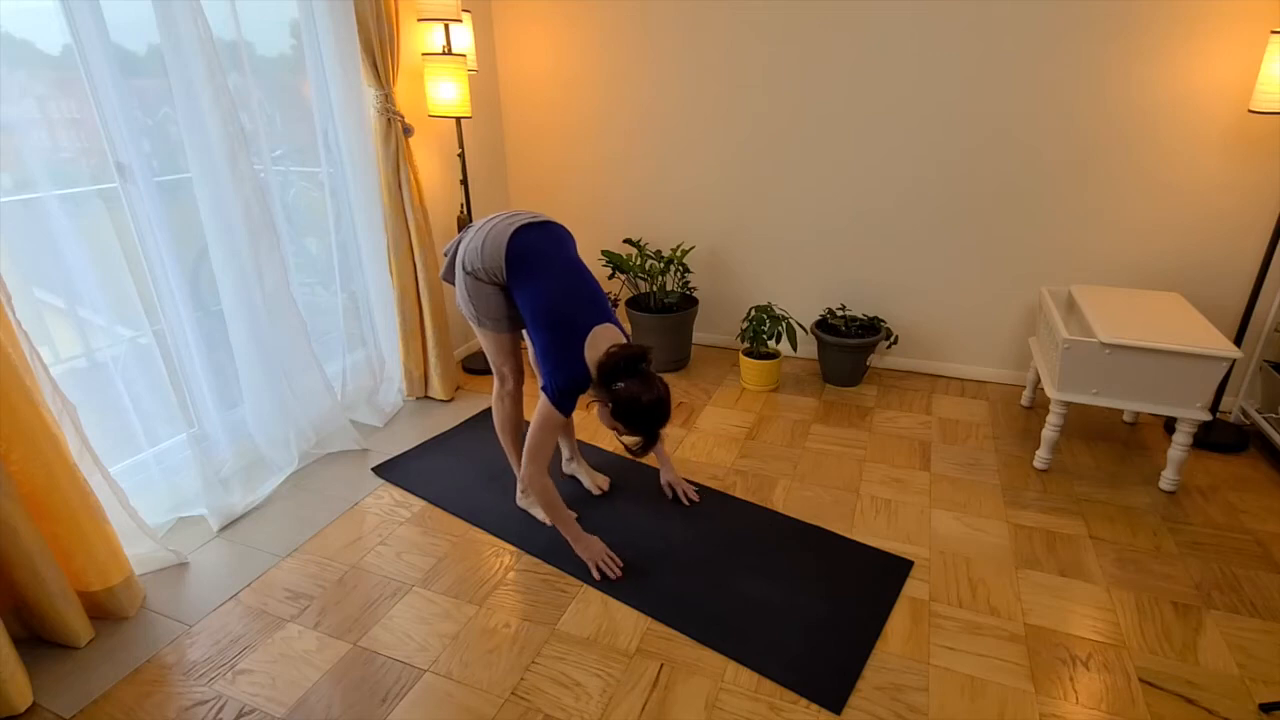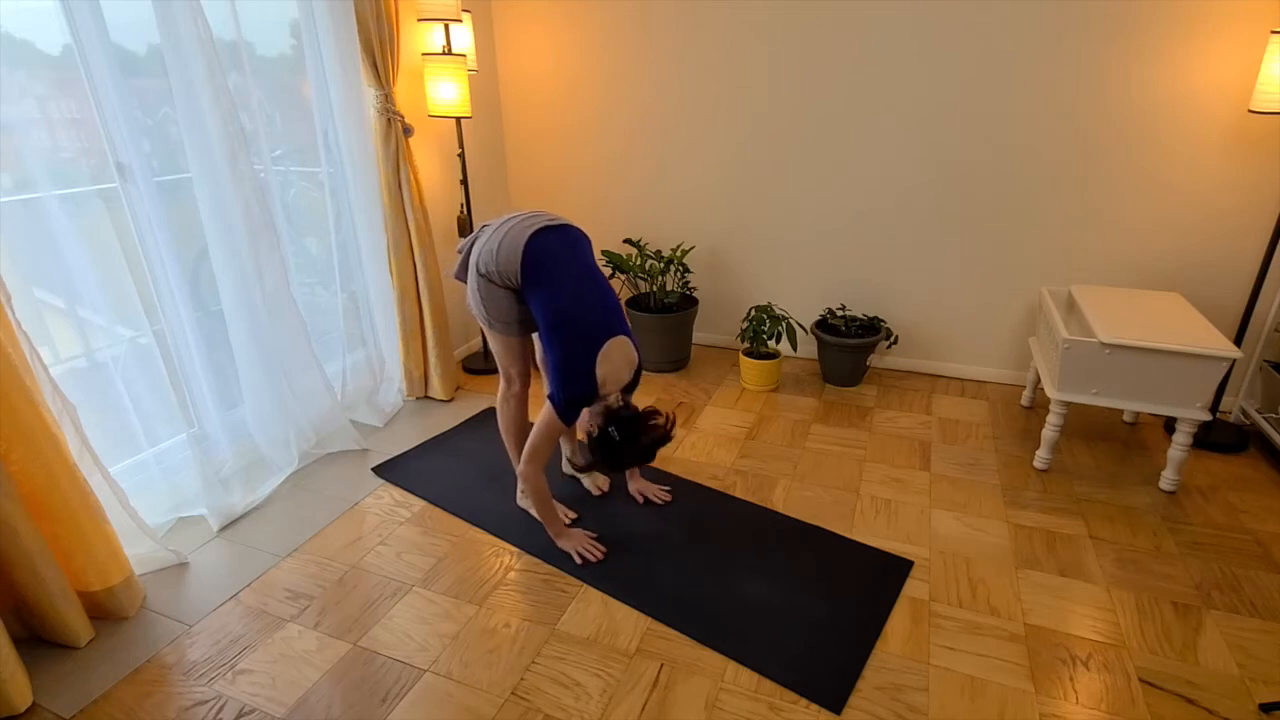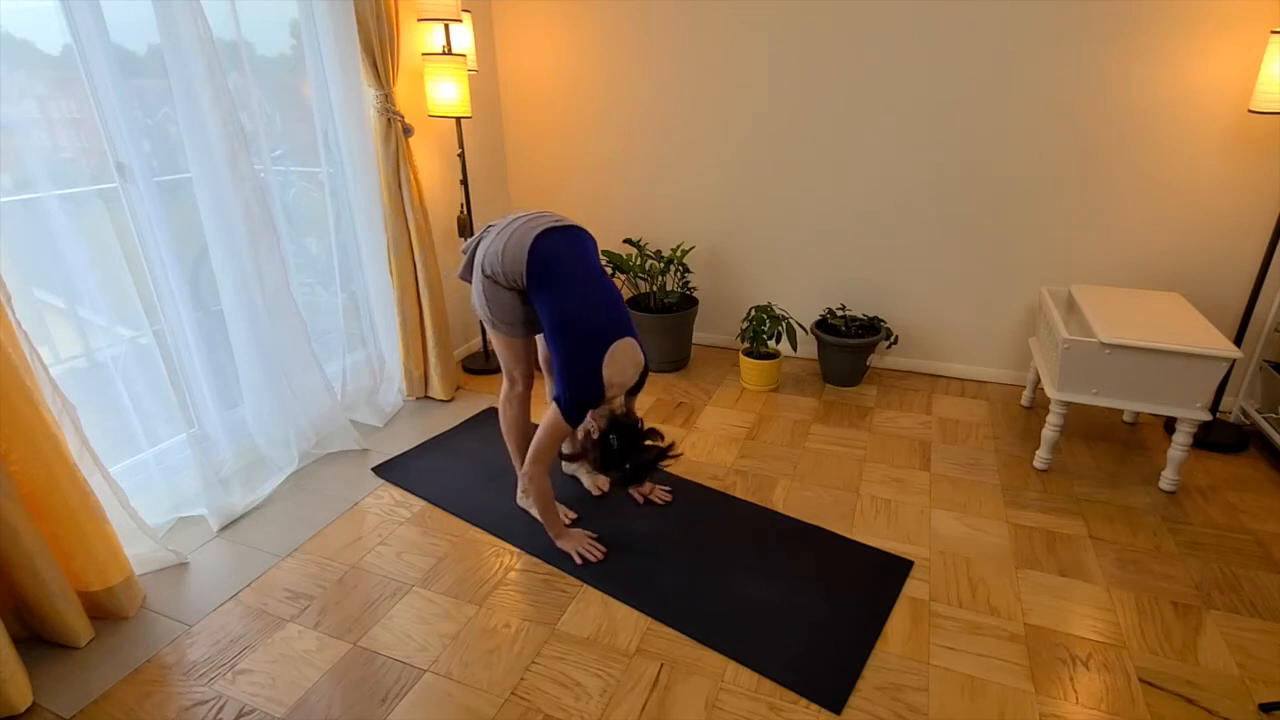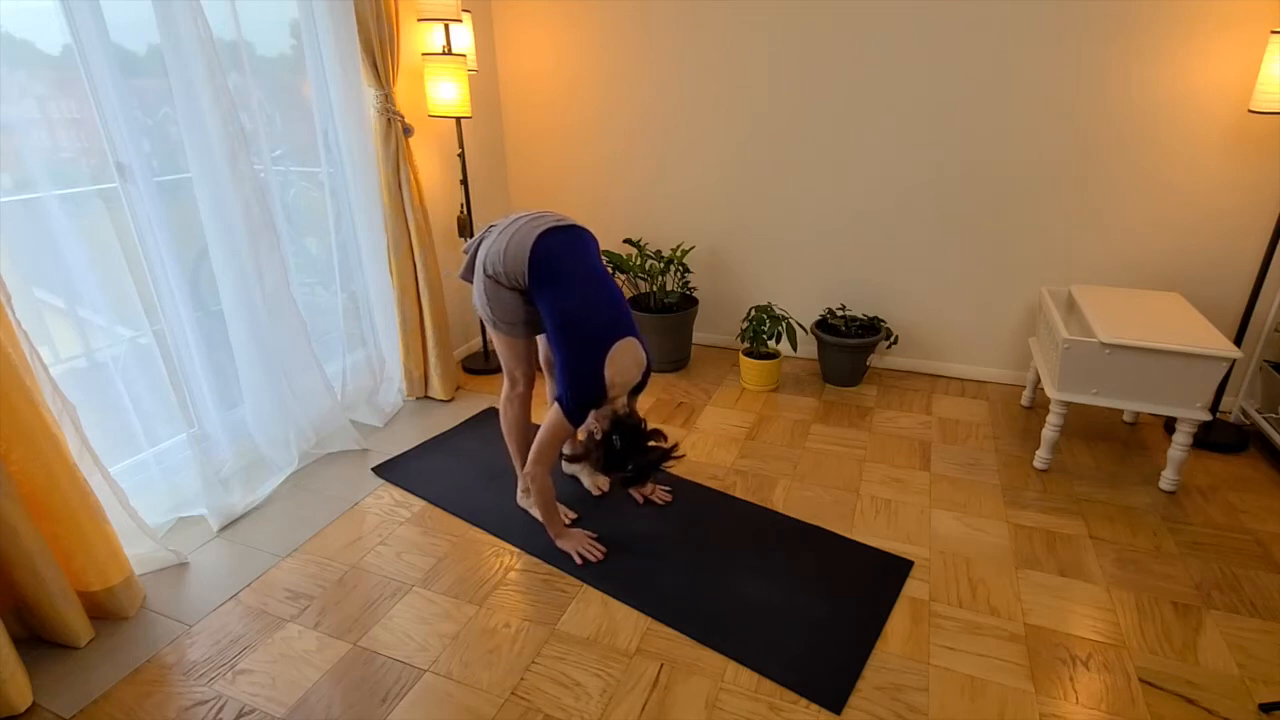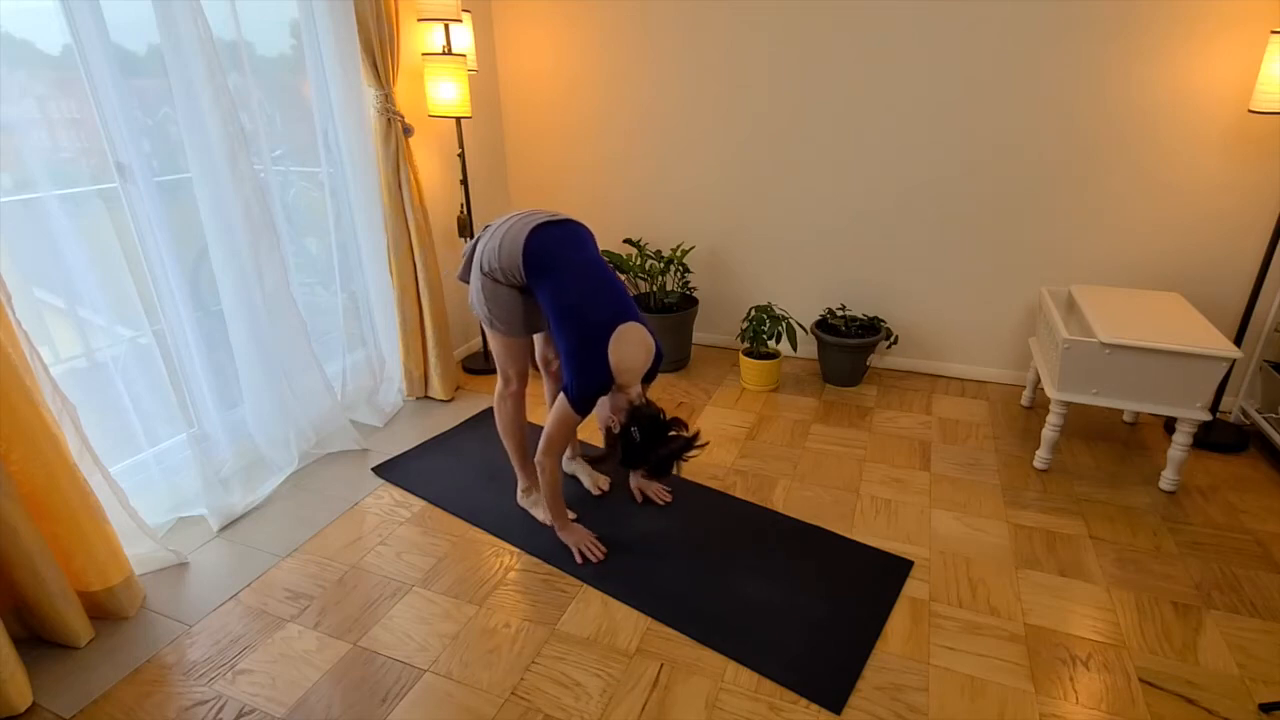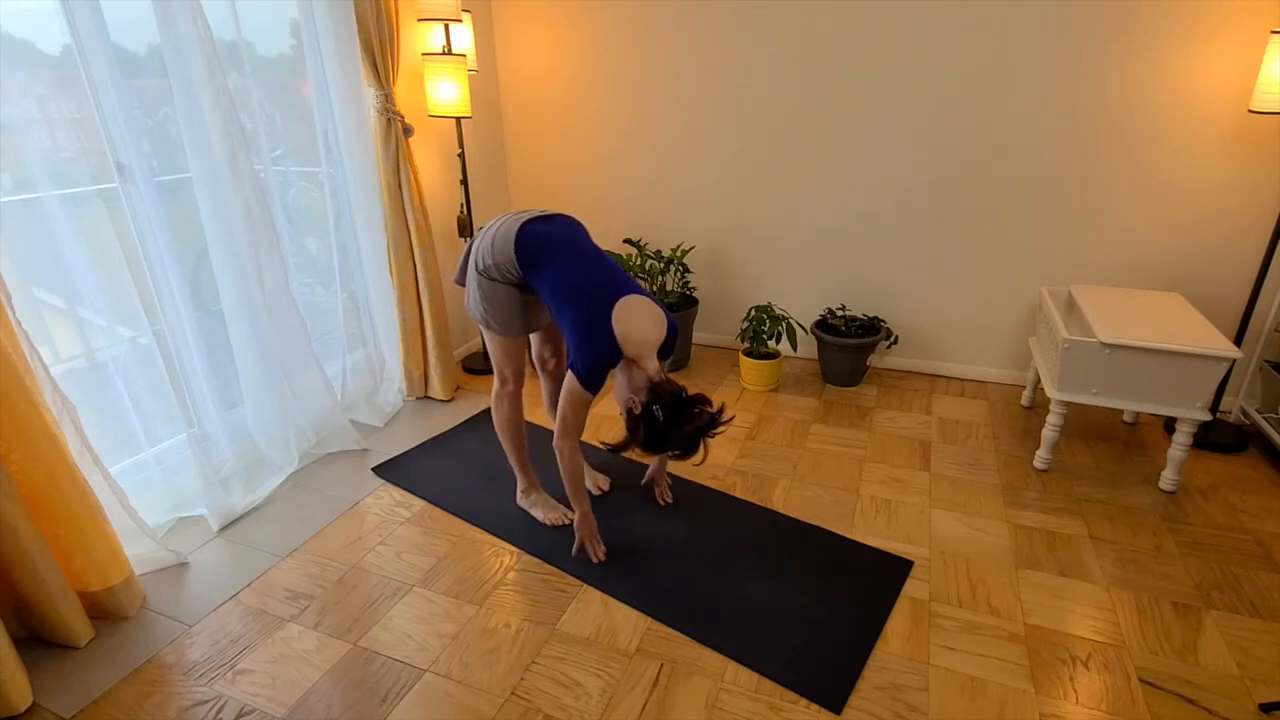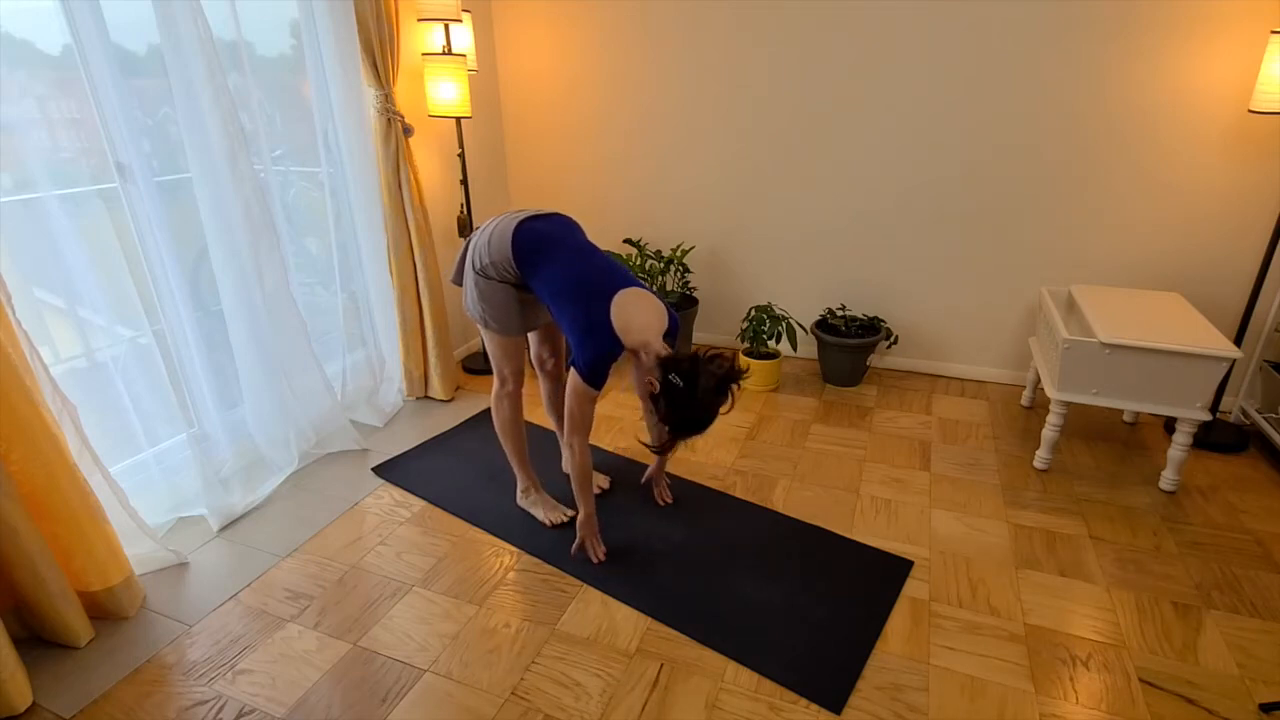
dt=0.7s
person 1, frame 1
left shoulder: (627, 364)
right shoulder: (571, 375)
left elbow: (644, 409)
right elbow: (533, 470)
left wrist: (668, 468)
right wrist: (579, 540)
right hip: (485, 256)
right knee: (509, 379)
left ankle: (573, 459)
right ankle: (523, 493)
person 1, frame 2
left shoulder: (629, 369)
right shoulder: (577, 385)
left elbow: (628, 427)
right elbow: (529, 467)
left wrist: (634, 477)
right wrist: (560, 534)
right hip: (499, 257)
right knee: (516, 380)
left ankle: (569, 458)
right ankle: (523, 493)
person 1, frame 3
left shoulder: (635, 370)
right shoulder: (583, 389)
left elbow: (623, 422)
right elbow: (534, 469)
left wrist: (634, 477)
right wrist: (560, 535)
right hip: (504, 258)
right knee: (519, 381)
left ankle: (572, 459)
right ankle: (523, 492)
person 1, frame 4
left shoulder: (638, 370)
right shoulder: (585, 388)
left elbow: (626, 423)
right elbow: (536, 469)
left wrist: (635, 478)
right wrist: (559, 534)
right hip: (506, 257)
right knee: (520, 382)
left ankle: (573, 457)
right ankle: (524, 492)
person 1, frame 5
left shoulder: (649, 359)
right shoulder: (591, 376)
left elbow: (636, 418)
right elbow: (544, 459)
left wrist: (637, 471)
right wrist: (564, 527)
right hip: (504, 255)
right knee: (513, 380)
left ankle: (573, 457)
right ankle: (526, 489)
person 1, frame 6
left shoulder: (665, 334)
right shoulder: (598, 353)
left elbow: (646, 412)
right elbow: (564, 441)
left wrist: (660, 462)
right wrist: (584, 517)
right hip: (499, 254)
left knee: (552, 362)
right knee: (510, 380)
left ankle: (575, 464)
right ankle: (527, 489)
person 1, frame 7
left shoulder: (666, 328)
right shoulder: (600, 348)
left elbow: (657, 402)
right elbow: (577, 438)
left wrist: (660, 461)
right wrist: (587, 517)
right hip: (497, 254)
left knee: (550, 363)
right knee: (510, 380)
left ankle: (566, 459)
right ankle: (527, 489)
